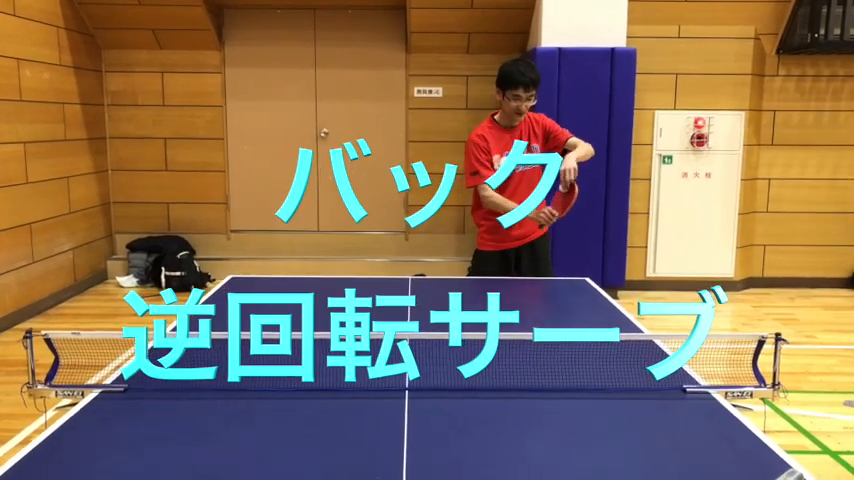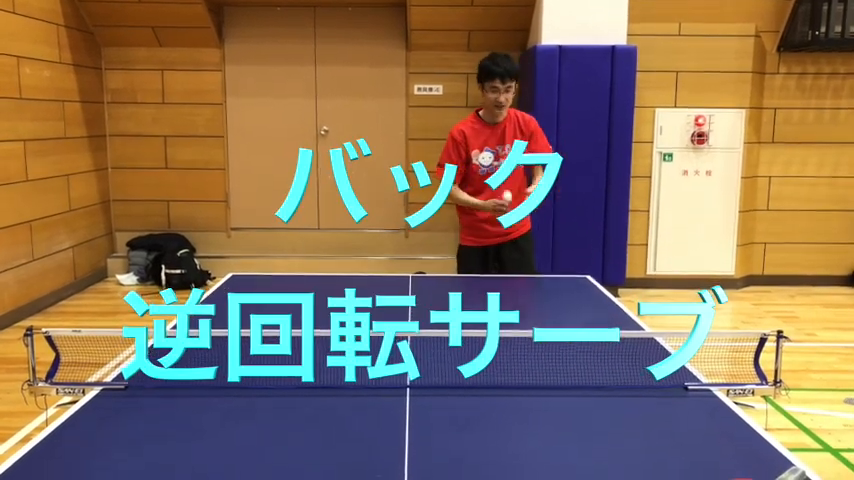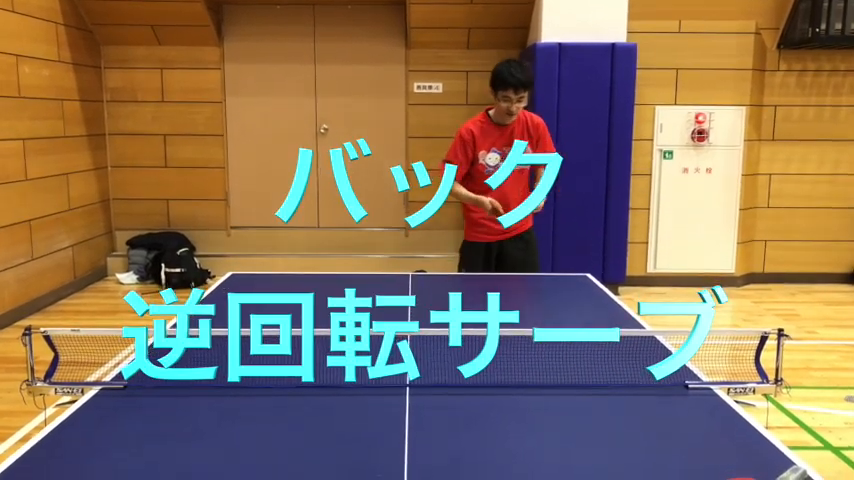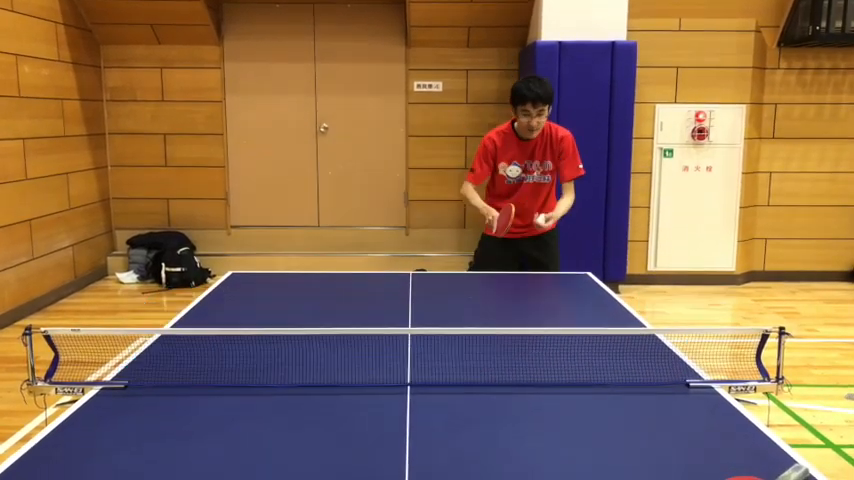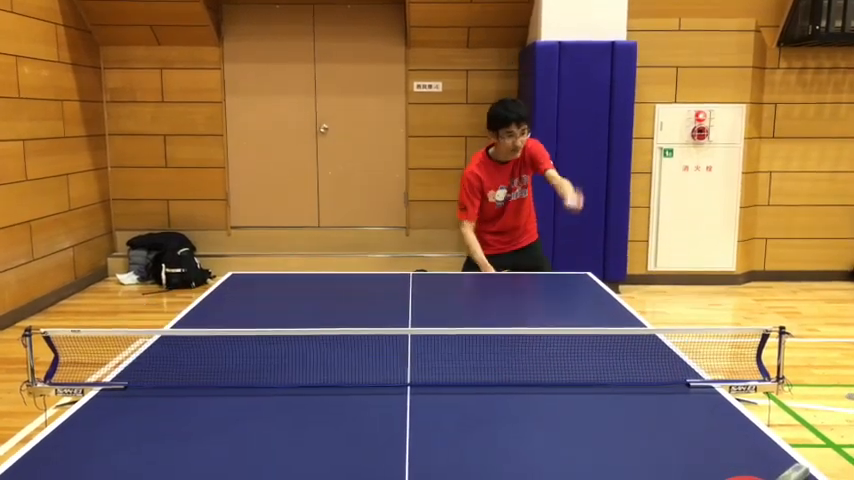
dt=0.5s
person 1, frame 1
left shoulder: (540, 125)
right shoulder: (480, 138)
left elbow: (587, 149)
right elbow: (486, 196)
left wrist: (572, 155)
right wrist: (530, 213)
left hip: (534, 237)
right hip: (493, 242)
person 1, frame 2
left shoulder: (527, 125)
right shoulder: (462, 133)
left elbow: (540, 172)
right elbow: (450, 188)
left wrist: (536, 188)
right wrist: (484, 206)
left hip: (518, 234)
right hip: (475, 237)
person 1, frame 3
left shoulder: (536, 127)
right shoulder: (471, 131)
left elbow: (541, 175)
right elbow: (451, 183)
right wrist: (478, 200)
left hip: (520, 231)
right hip: (479, 234)
person 1, frame 4
left shoulder: (562, 139)
right shoulder: (494, 140)
left elbow: (568, 193)
right elbow: (467, 187)
left wrist: (554, 215)
right wrist: (486, 210)
left hip: (541, 233)
person 1, frame 5
left shoulder: (531, 150)
right shoulder: (475, 173)
left elbow: (556, 179)
right elbow: (466, 227)
left wrist: (569, 195)
right wrist: (485, 267)
left hip: (526, 243)
right hip: (488, 249)
